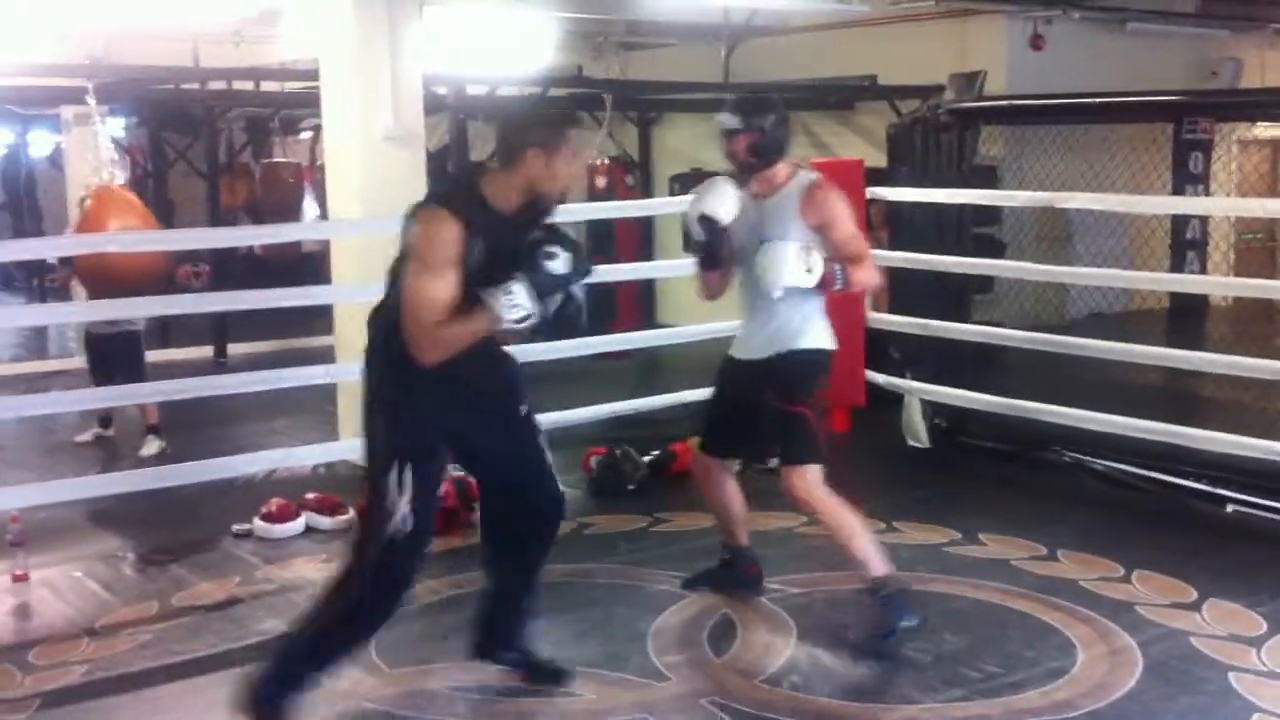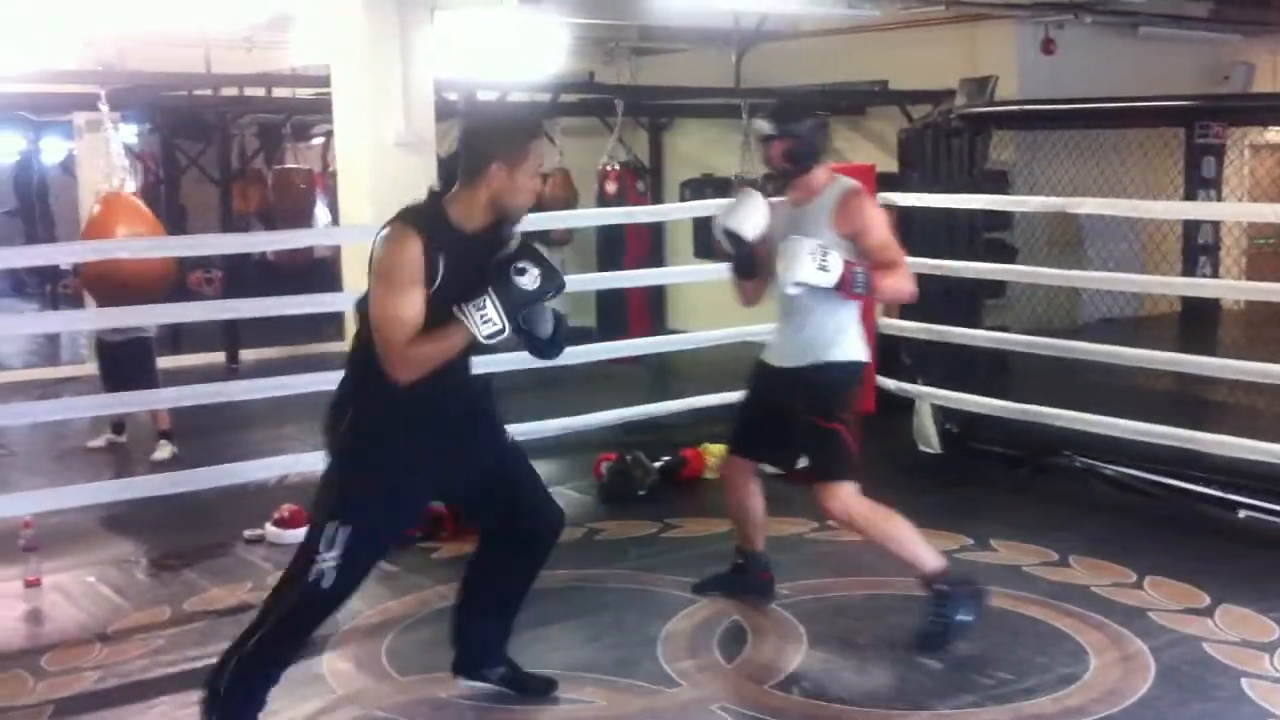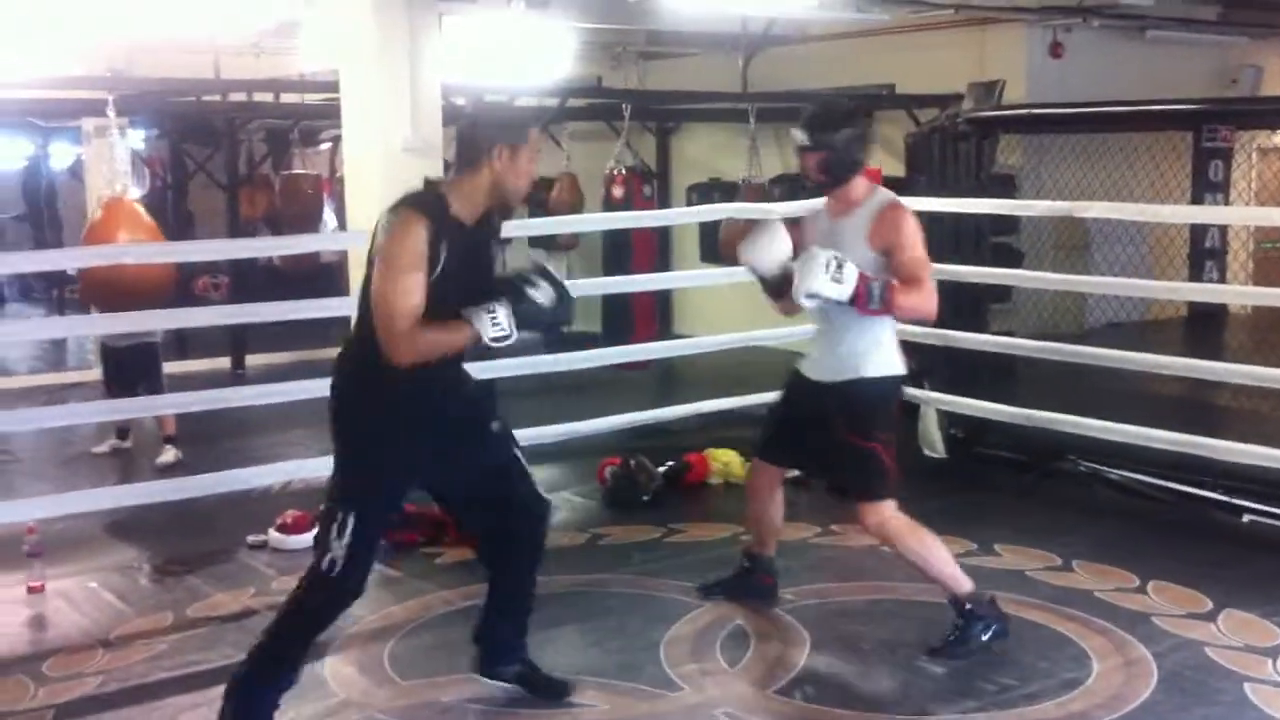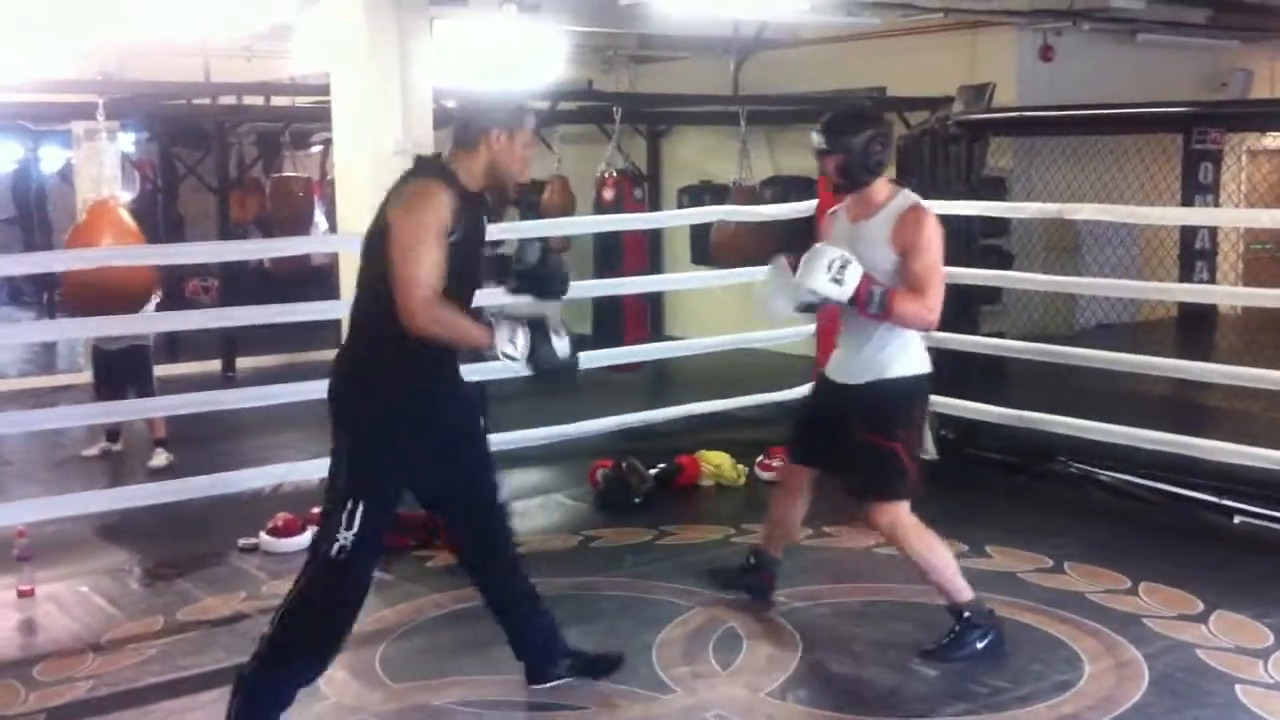
dt=0.1s
person 1, frame 1
left shoulder: (527, 210)
right shoulder: (445, 223)
right elbow: (429, 348)
left wrist: (550, 286)
right wrist: (519, 295)
left hip: (480, 372)
right hip: (411, 382)
left knee: (536, 506)
right knee: (395, 551)
left ankle: (500, 636)
person 1, frame 2
left shoulder: (498, 229)
right shoulder: (409, 243)
right elbow: (400, 362)
left wrist: (527, 313)
right wrist: (489, 312)
left hip: (454, 406)
right hip: (382, 421)
left knee: (533, 521)
right knee: (323, 581)
left ankle: (480, 654)
person 1, frame 3
left shoulder: (486, 219)
right shoulder: (412, 226)
right elbow: (400, 346)
left wrist: (522, 302)
right wrist: (497, 317)
left hip: (448, 398)
right hip: (380, 409)
left knee: (520, 516)
right knee: (338, 574)
left ankle: (502, 653)
person 1, frame 4
left shoulder: (460, 198)
right shoulder: (428, 194)
right elbow: (418, 311)
right wrist: (512, 338)
left hip: (432, 393)
right hip: (380, 398)
left knee: (483, 529)
right knee: (344, 561)
left ankle: (547, 657)
person 2, frame 1
left shoulder: (816, 194)
right shoulder: (737, 197)
left elbow: (868, 273)
right elbow: (712, 288)
left wrist: (818, 272)
right wrist: (709, 237)
left hip: (799, 354)
right hip: (748, 353)
left knee: (803, 484)
right knee: (709, 463)
left ankle: (888, 593)
right ankle: (739, 562)
person 2, frame 2
left shoulder: (852, 203)
right shoulder: (780, 205)
left elbow: (903, 282)
right elbow: (749, 293)
left wrist: (840, 273)
right wrist: (742, 250)
left hip: (833, 366)
right hip: (781, 361)
left knee: (840, 499)
right knee: (738, 468)
left ankle: (950, 586)
right ankle: (752, 570)
person 2, frame 3
left shoulder: (891, 218)
right shoulder: (817, 217)
left elbow: (925, 303)
right elbow: (788, 304)
left wrist: (857, 286)
right wrist: (770, 271)
left hip: (868, 382)
right hip: (817, 374)
left knee: (876, 514)
right knee: (764, 473)
left ankle: (977, 609)
right ankle: (758, 572)
person 2, frame 4
left shoulder: (915, 220)
right shoulder: (837, 216)
left elbow: (926, 312)
left wrist: (857, 288)
right wrist: (798, 289)
left hip: (895, 383)
right hip: (842, 375)
left knee: (889, 515)
right knee: (796, 473)
left ankle: (976, 620)
right ankle: (761, 568)
